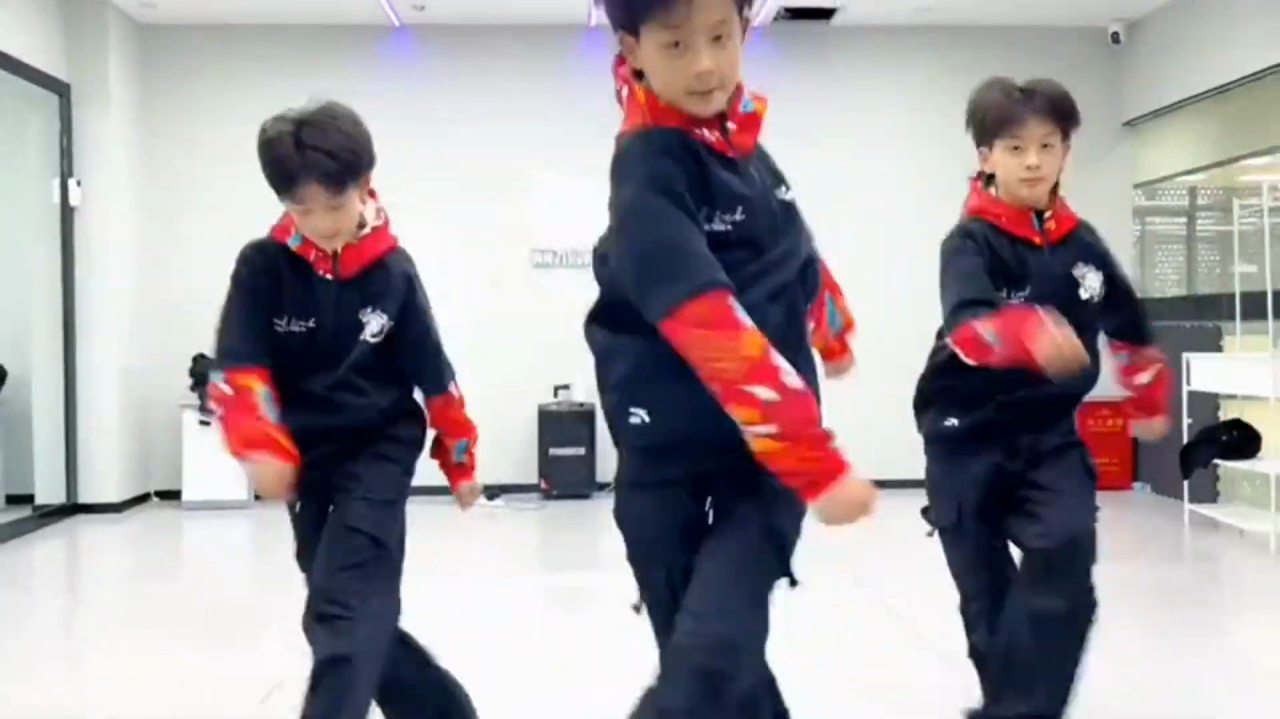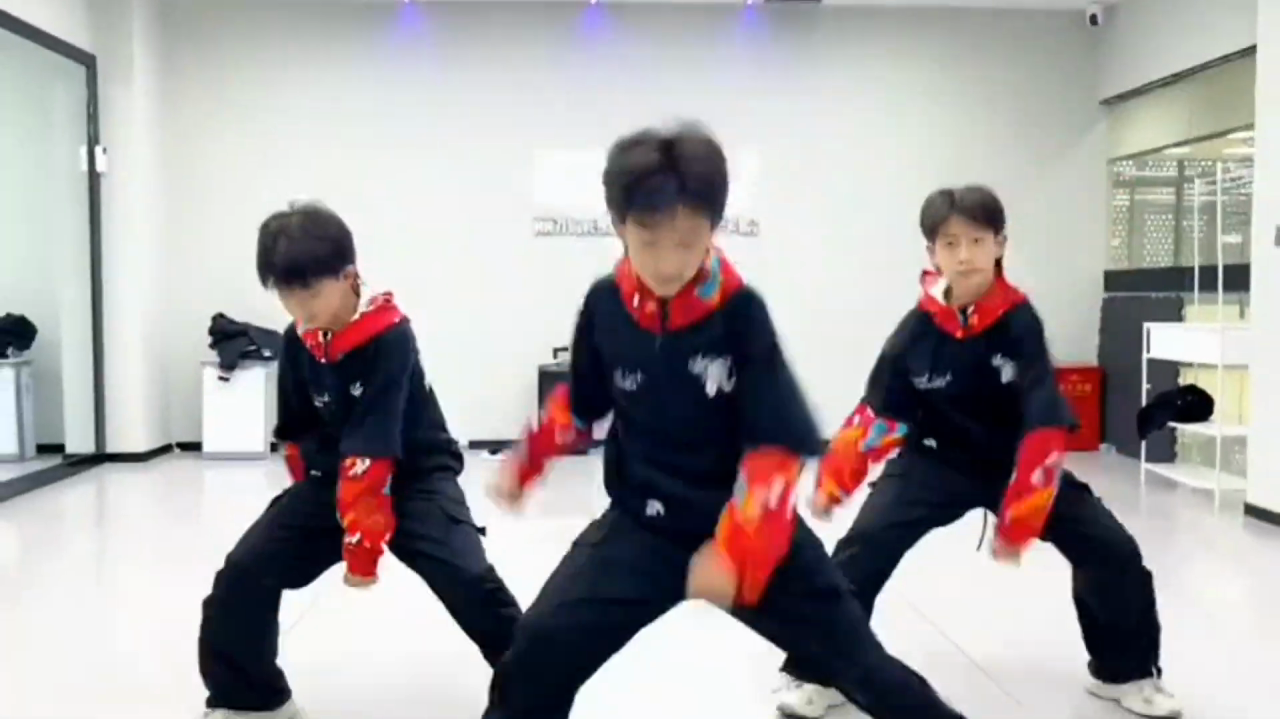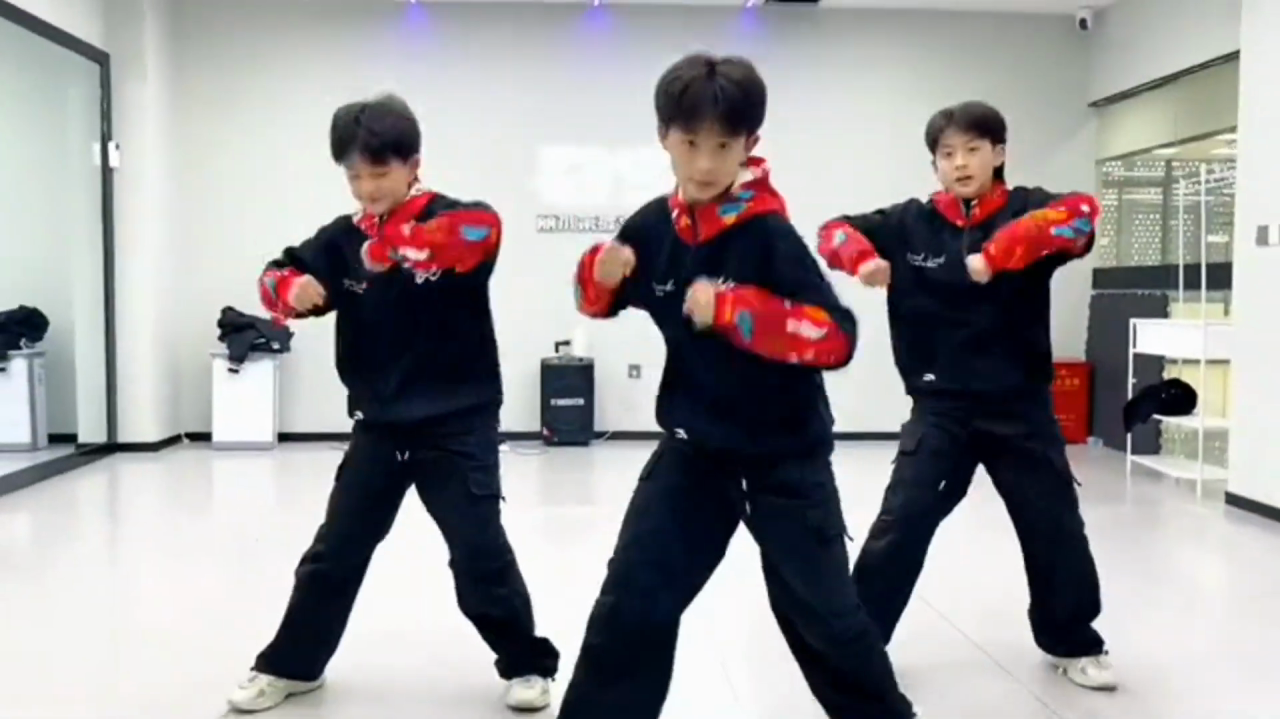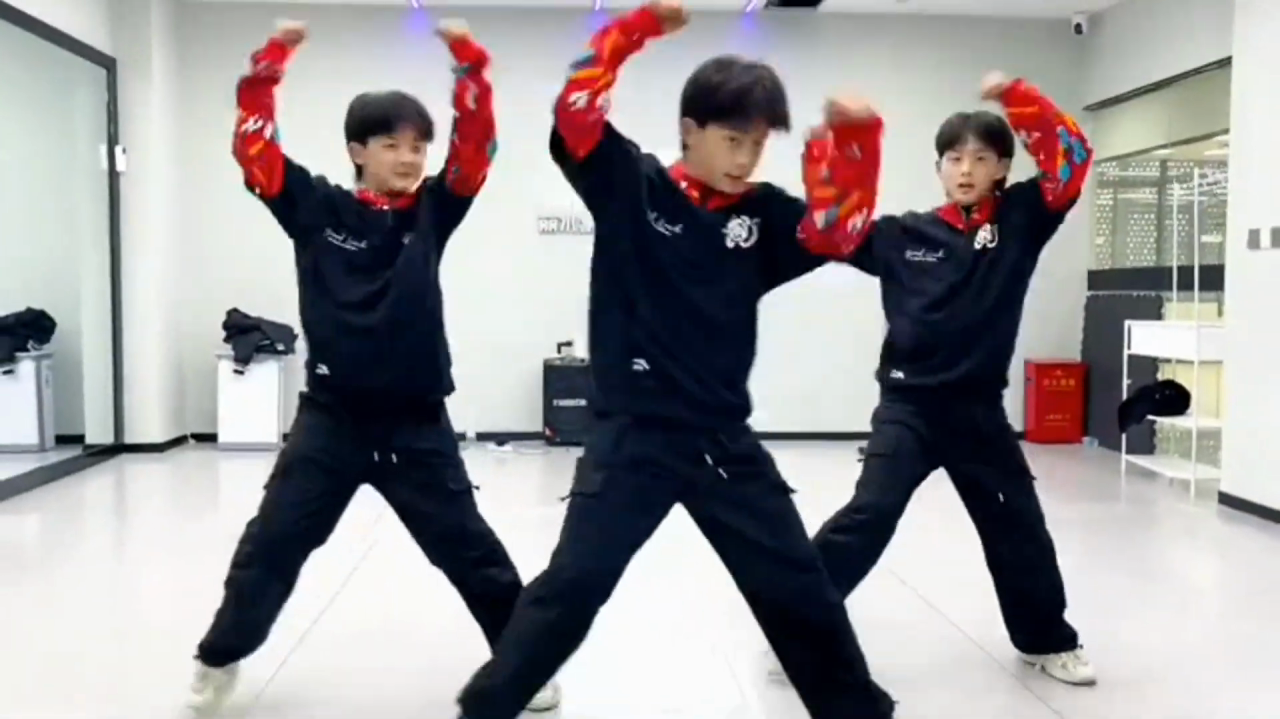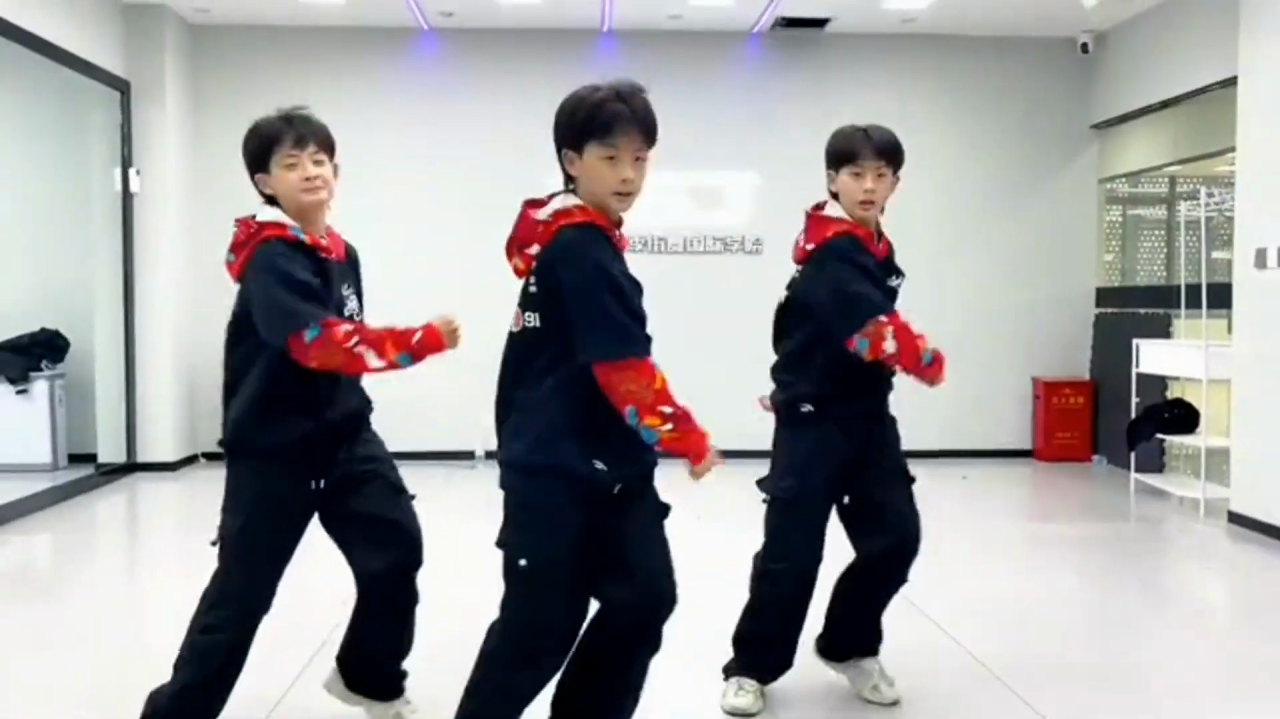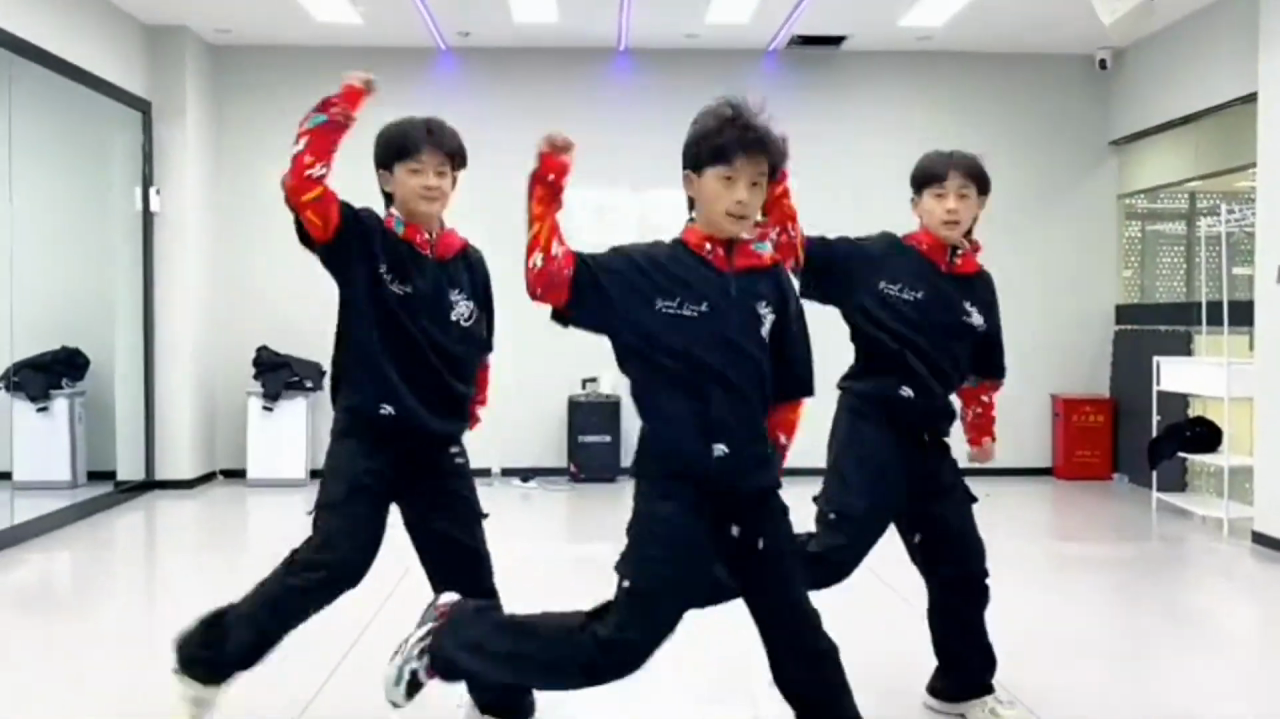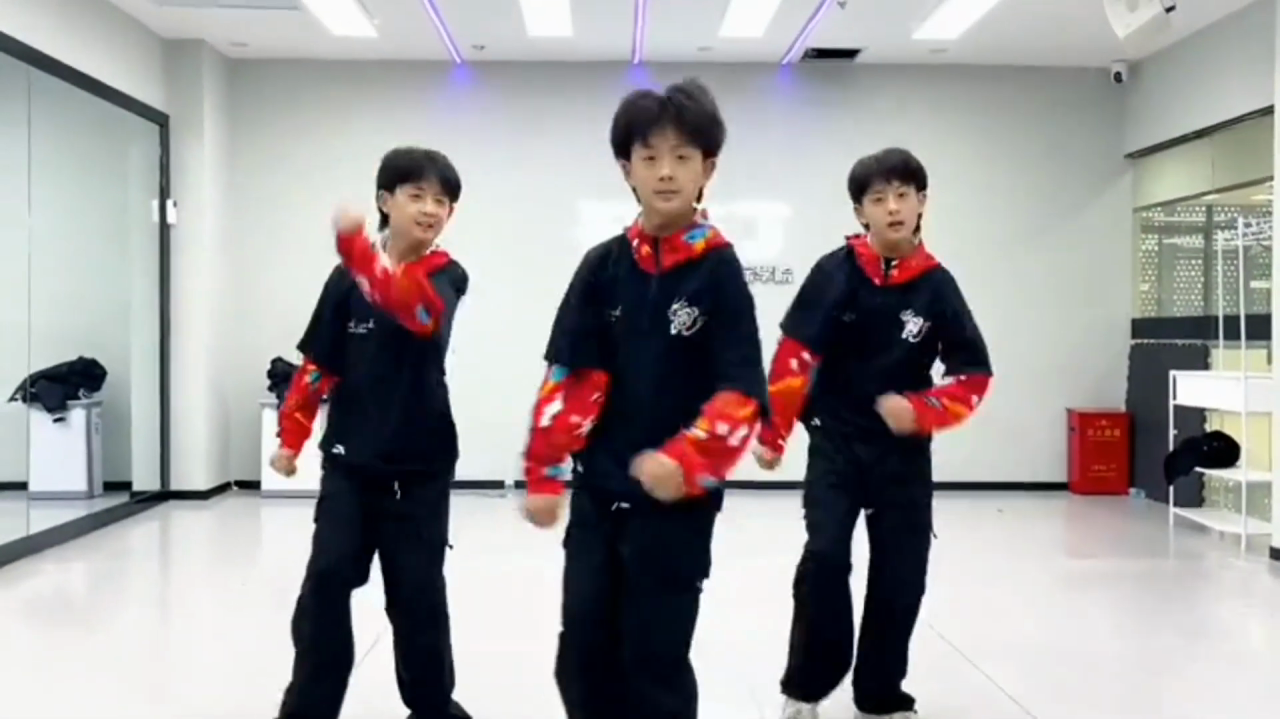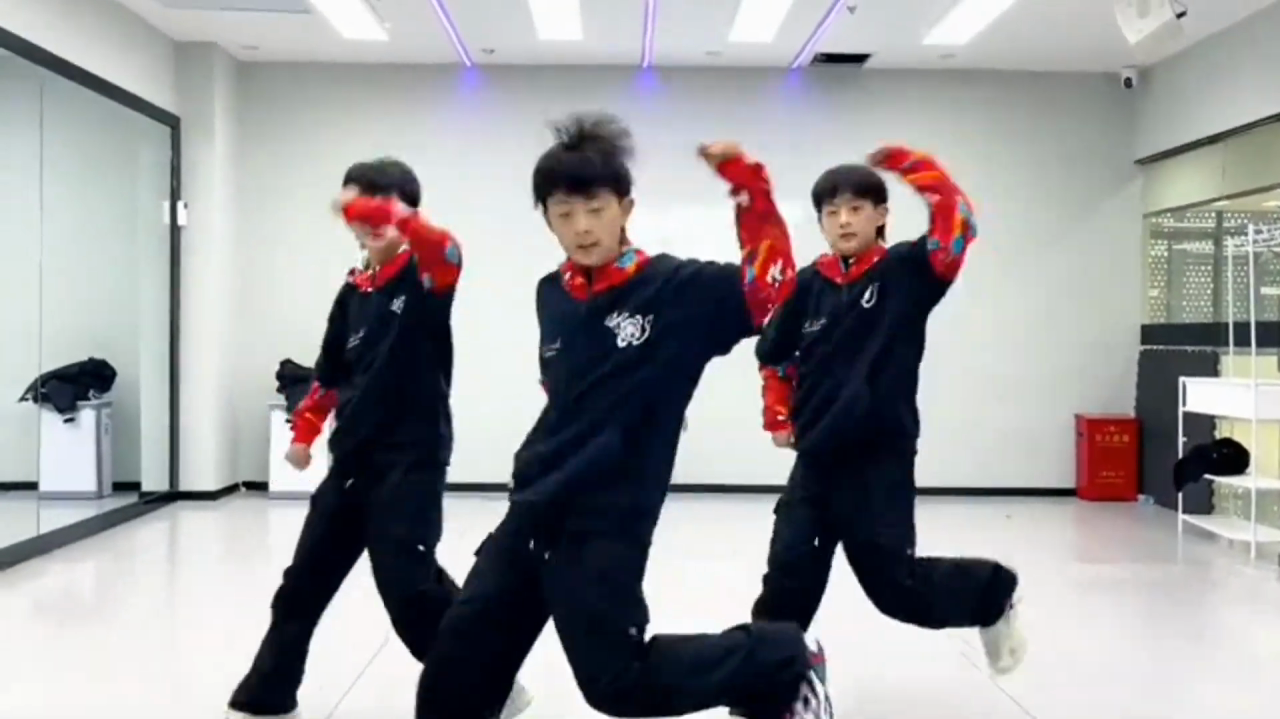
dt=0.4s
person 1, frame 1
left shoulder: (736, 134)
right shoulder: (647, 162)
right elbow: (702, 320)
left wrist: (831, 325)
right wrist: (813, 461)
left hip: (766, 457)
right hip: (667, 452)
right knee: (697, 660)
person 1, frame 2
left shoulder: (738, 314)
right shoulder: (604, 305)
left elbow: (783, 447)
right elbow: (581, 396)
left wrist: (742, 553)
right wrist: (527, 461)
left hip: (749, 523)
right hip: (647, 518)
left knee: (854, 661)
right knee: (545, 646)
person 1, frame 3
left shoulder: (767, 231)
right shoulder: (651, 225)
left elbow: (834, 340)
right elbow: (599, 300)
left wrist: (733, 310)
right wrist: (601, 268)
left hip: (787, 456)
right hip: (692, 450)
left knee: (823, 615)
right knee: (634, 600)
person 1, frame 4
left shoulder: (758, 213)
right shoulder: (634, 186)
left elbow: (836, 229)
right elbow: (575, 121)
left wrist: (847, 134)
left hip: (717, 429)
right hip: (635, 424)
left knee: (799, 582)
right knee: (578, 579)
person 1, frame 5
left shoulder: (576, 238)
right shoulder: (578, 249)
right elbow: (626, 371)
right wrist: (689, 442)
left hip: (606, 463)
right hip: (552, 466)
left knee: (645, 594)
right knee: (534, 626)
person 1, frame 6
left shoulder: (773, 286)
right shoulder: (642, 271)
right elbow: (549, 281)
right wrist: (548, 178)
left hip: (748, 491)
right hip: (673, 492)
left knee: (794, 631)
right knee: (623, 639)
right ankle: (458, 633)
person 1, frame 7
left shoulder: (719, 267)
right shoulder: (603, 263)
left elbow: (740, 393)
right elbow: (571, 373)
left wrist: (685, 458)
right wrist: (542, 472)
left hip: (677, 493)
right hip: (597, 484)
left knee: (656, 651)
right knee: (587, 636)
person 1, frame 8
left shoulder: (670, 282)
right shoulder: (552, 294)
left elbow: (769, 292)
left wrist: (746, 182)
left hip: (609, 519)
right hip: (539, 507)
right knee: (463, 647)
left ankle: (779, 660)
person 2, frame 1
left shoulder: (392, 271)
right shoulder: (264, 264)
left elbow: (433, 375)
right elbow: (239, 370)
left wrist: (461, 461)
right wrist: (262, 447)
left hip: (377, 459)
right hip: (306, 464)
left knee: (349, 607)
right knee: (351, 609)
person 2, frame 2
left shoulder: (389, 343)
right shoulder: (298, 344)
left elbow: (374, 451)
left wrist: (364, 550)
right wrist: (306, 489)
left hip: (414, 478)
right hip: (332, 479)
left knee: (469, 579)
right knee: (242, 576)
person 2, frame 3
left shoulder: (443, 218)
right shoulder: (342, 238)
left elbow: (483, 233)
right elbow: (280, 277)
left wrist: (396, 243)
right wrist: (292, 291)
left hip: (458, 423)
right hip: (380, 427)
left knee: (480, 552)
right knee: (336, 549)
left ankle: (528, 663)
right ankle: (291, 664)
person 2, frame 4
left shoulder: (429, 208)
right shoulder: (316, 208)
left elbow: (475, 148)
right elbow: (255, 148)
left wrist: (470, 62)
right wrist: (268, 65)
left hip: (414, 420)
right hip: (331, 417)
left knee: (468, 547)
right knee: (275, 539)
right ankle: (220, 657)
person 2, frame 5
left shoulder: (340, 254)
right shoulder: (270, 258)
right elbow: (319, 343)
right wrist: (422, 341)
left hip: (345, 438)
right hip: (271, 451)
left knee: (395, 554)
right knee: (238, 592)
person 2, frame 6
left shoulder: (469, 264)
right shoulder: (361, 241)
right elbow: (305, 180)
left wrist: (465, 414)
right wrist: (340, 105)
left hip: (437, 448)
right hip: (366, 440)
left knee: (468, 578)
right knee: (326, 565)
right ankle: (206, 659)
person 2, frame 7
left shoulder: (447, 275)
right shoulder: (347, 281)
left elbow: (423, 314)
right elbow: (317, 365)
left wrist: (363, 254)
right wrist: (290, 436)
left hip: (420, 471)
right hip: (349, 466)
left knee: (418, 598)
right knee: (328, 579)
person 2, frame 8
left shoulder: (419, 286)
right shoulder: (350, 296)
left elbow: (439, 253)
left wrist: (374, 209)
right wrist: (304, 432)
left hip: (411, 461)
right hip: (358, 460)
left knee: (409, 584)
right knee: (306, 582)
person 3, frame 1
left shoulder: (1080, 240)
right shoulder: (970, 240)
left elbow: (1130, 326)
right elbow: (971, 333)
left wrist: (1151, 402)
right wrist: (1028, 334)
left hip: (1047, 434)
right hip: (964, 432)
left knee: (1065, 556)
right knee: (983, 581)
person 3, frame 2
left shoulder: (1020, 320)
right shoulder: (919, 326)
left elbow: (1046, 423)
right elbow: (878, 411)
left wrist: (1022, 522)
right wrist: (835, 481)
left hip: (1015, 456)
right hip: (935, 459)
left knee: (1112, 552)
right knee: (866, 545)
left ankle: (1125, 669)
right ankle: (815, 673)
person 3, frame 3
left shoulder: (1025, 210)
right shoulder: (910, 224)
left elbow: (1082, 214)
right elbow: (834, 235)
left wrist: (998, 251)
right wrist: (864, 259)
left hip: (1020, 407)
right hip: (939, 408)
left knee: (1056, 527)
right knee: (901, 526)
left ankle: (1073, 644)
person 3, frame 4
left shoulder: (1019, 221)
right shoulder: (919, 232)
left elbow: (1068, 157)
right elbow: (836, 242)
left wrist: (1014, 96)
left hip: (975, 411)
right hip: (909, 404)
left knee: (1019, 532)
right knee: (867, 518)
left ankle: (1046, 638)
person 3, frame 5
left shoulder: (872, 248)
right shoulder: (833, 253)
right elbow: (874, 334)
right wrist: (929, 362)
left hip: (868, 416)
right hip: (810, 421)
left knee: (893, 538)
right knee: (790, 551)
left ankle: (849, 648)
right ankle: (751, 666)
person 3, frame 6
left shoulder: (979, 287)
right shoulder: (877, 258)
left elbow: (984, 372)
right elbow: (788, 253)
left wrist: (980, 433)
right wrist: (769, 183)
left hip: (926, 440)
right hip: (870, 426)
left knee: (961, 567)
right knee: (840, 545)
right ankle: (710, 579)
person 3, frame 7
left shoulder: (939, 283)
right shoulder: (835, 272)
left elbow: (972, 374)
right elbow: (797, 355)
left wrist: (922, 411)
right wrist: (774, 430)
left hip: (906, 450)
right hip: (838, 443)
left knee: (900, 576)
right knee: (824, 563)
person 3, frame 8
left shoulder: (904, 275)
right shoulder: (806, 286)
left elbow: (956, 227)
right elbow: (774, 361)
left wrist: (912, 163)
right wrist: (778, 418)
left hip: (880, 456)
right hip: (819, 454)
left knee: (897, 585)
right knee: (789, 580)
left ankle: (991, 595)
